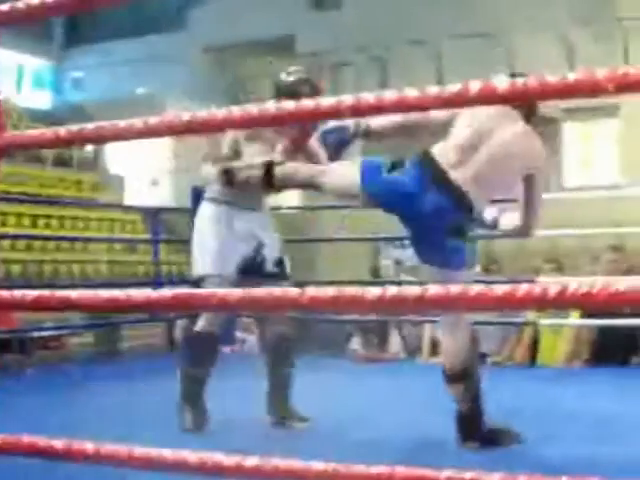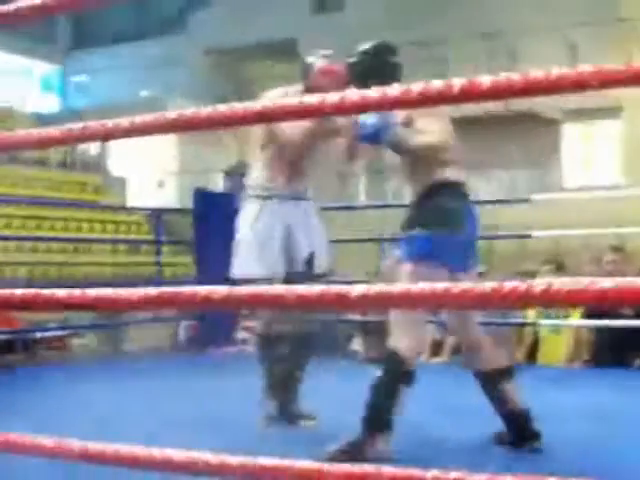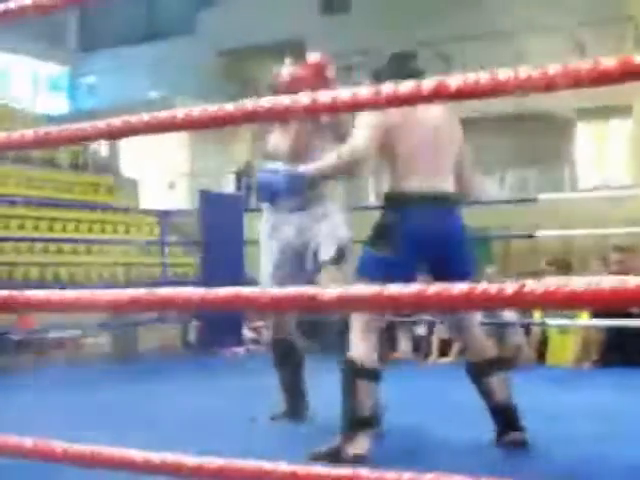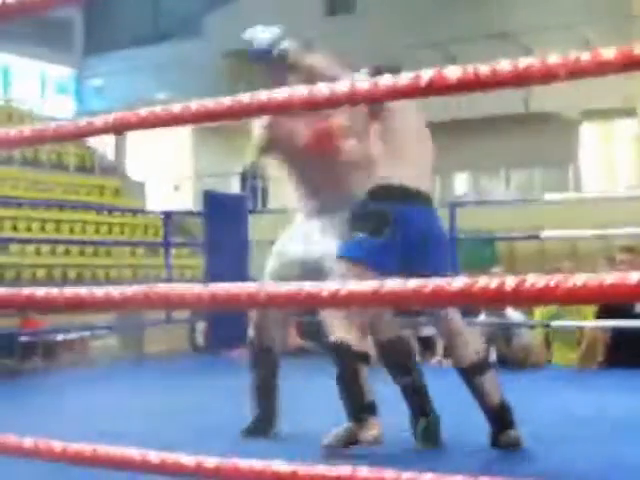
dt=0.4s
person 1, frame 1
left shoulder: (479, 106)
right shoulder: (535, 151)
left elbow: (414, 122)
right elbow: (526, 225)
left wrist: (354, 128)
right wrist: (492, 218)
left hip: (410, 179)
right hip: (444, 217)
left knee: (321, 173)
right knee: (457, 323)
left ankle: (250, 176)
right ankle: (473, 428)
person 1, frame 2
left shoulder: (415, 103)
right shoulder: (403, 106)
left elbow: (443, 148)
left wrist: (389, 134)
left hip: (441, 211)
right hip: (456, 213)
left knee: (407, 320)
right knee: (467, 327)
left ankle: (374, 435)
right ankle: (521, 427)
person 1, frame 3
left shoulder: (382, 109)
right shoulder: (449, 116)
left elbow: (349, 158)
right elbow: (467, 186)
left wrist: (296, 176)
left hip: (403, 221)
right hip: (448, 220)
left knee: (363, 327)
right knee: (468, 325)
left ankle: (355, 437)
right ankle: (510, 425)
person 1, frame 4
left shoulder: (386, 101)
right shoulder: (411, 125)
left elbow: (337, 77)
left wrist: (280, 47)
left hip: (389, 213)
right hip: (423, 220)
left knee: (338, 311)
right knee: (450, 322)
left ankle: (364, 421)
right ankle: (503, 424)
person 2, frame 1
left shoulder: (293, 131)
right wrist: (296, 140)
left hip: (257, 218)
right hip: (221, 213)
left ankle: (280, 403)
right ankle: (191, 401)
person 2, frame 2
left shoulder: (331, 114)
right shoulder: (276, 100)
left elbow: (346, 153)
right elbow: (296, 142)
left wrist: (350, 124)
left hip: (301, 209)
right hip: (265, 206)
left ankle: (287, 398)
right ankle: (272, 394)
person 2, frame 3
left shoulder: (326, 116)
right shoulder: (271, 120)
left elbow: (347, 138)
right elbow: (288, 153)
left wrist: (325, 93)
right wrist: (302, 114)
left hip: (320, 211)
right hip: (280, 219)
right knee: (281, 315)
right ankle: (294, 401)
person 2, frame 4
left shoulder: (338, 108)
right shoulder: (276, 119)
right elbow: (258, 149)
left hip: (347, 219)
right hip: (308, 222)
right knee: (264, 312)
left ankle: (422, 412)
right ankle: (265, 412)
